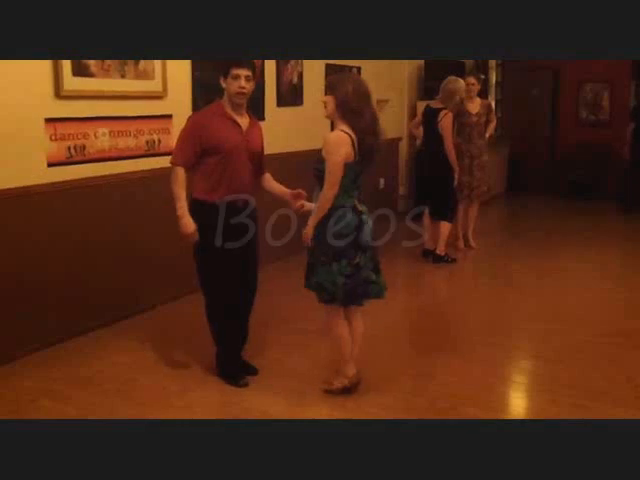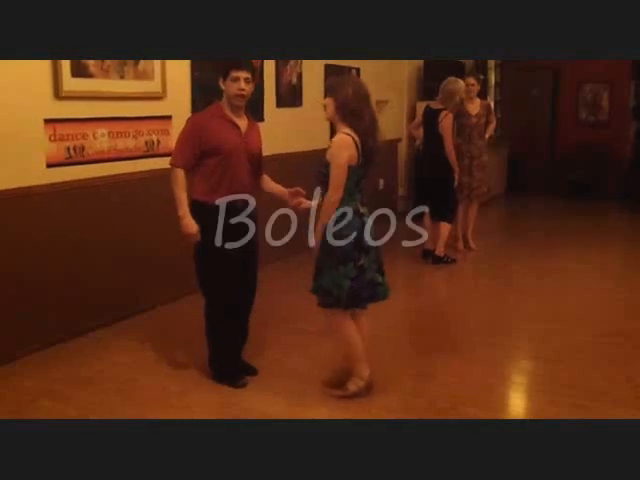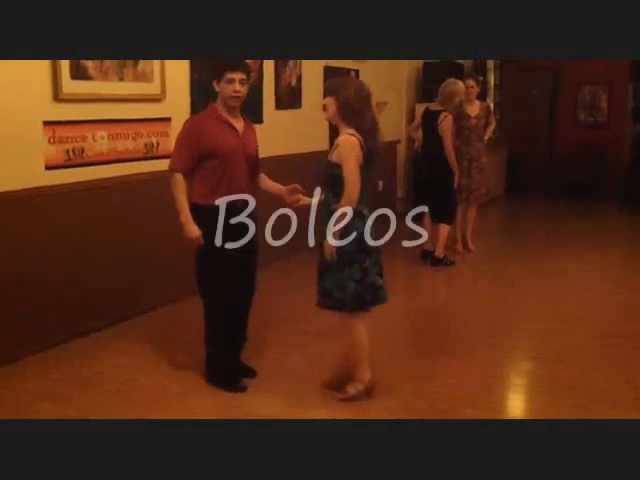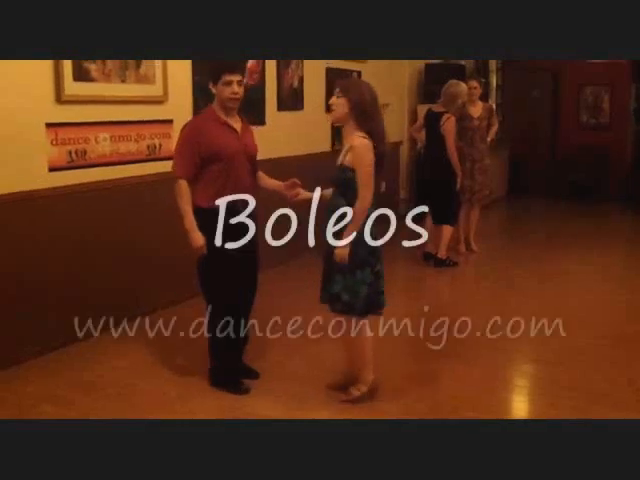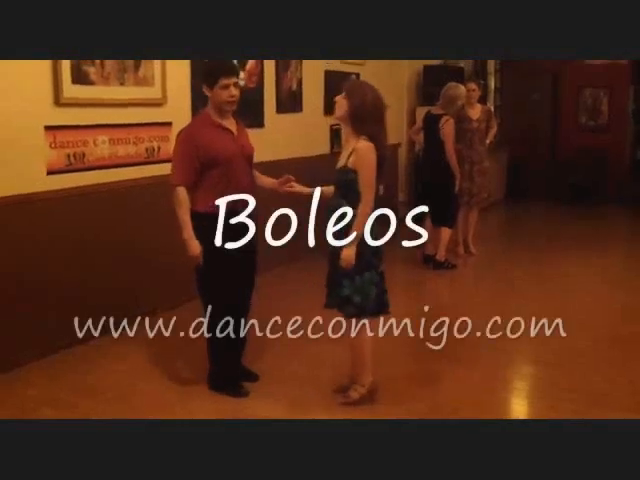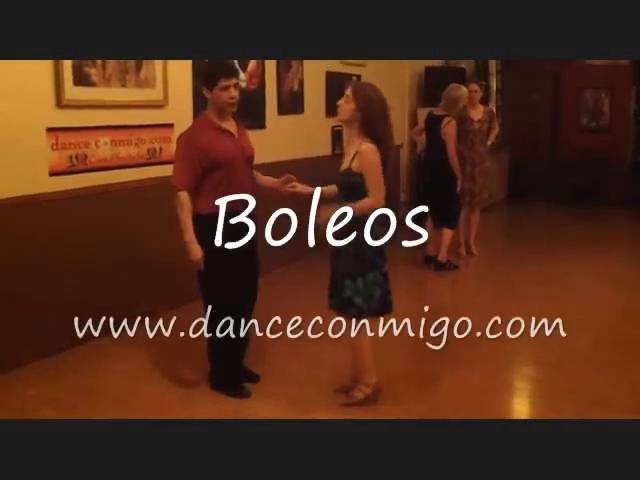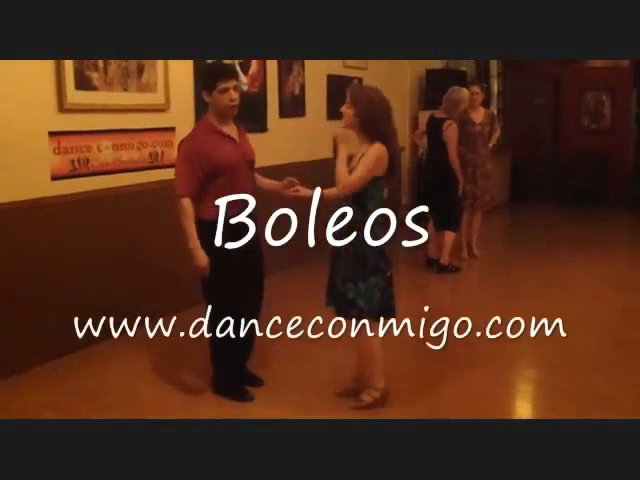
dt=0.2s
person 1, frame 1
left shoulder: (255, 127)
right shoulder: (202, 121)
right elbow: (180, 166)
left wrist: (286, 194)
right wrist: (184, 213)
left hip: (244, 214)
right hip: (211, 214)
left knee: (245, 289)
right knee: (219, 291)
left ankle: (235, 354)
right ankle: (226, 361)
person 1, frame 2
left shoulder: (253, 128)
right shoulder: (202, 122)
right elbow: (179, 168)
left wrist: (283, 193)
right wrist: (185, 215)
left hip: (244, 215)
right hip: (211, 216)
left knee: (245, 291)
right knee: (220, 292)
left ankle: (235, 355)
right ankle: (221, 363)
person 1, frame 3
left shoulder: (249, 129)
right shoulder: (198, 125)
right elbow: (178, 172)
left wrist: (281, 190)
right wrist: (187, 219)
left hip: (243, 217)
right hip: (211, 219)
left knee: (243, 293)
right knee: (219, 295)
left ankle: (233, 358)
right ankle: (218, 368)
person 1, frame 4
left shoulder: (245, 128)
right shoulder: (197, 128)
right elbow: (181, 179)
left wrist: (279, 186)
right wrist: (192, 227)
left hip: (245, 218)
right hip: (215, 221)
left knee: (244, 294)
right knee: (222, 297)
left ankle: (236, 358)
right ankle: (221, 370)
person 1, frame 5
left shoulder: (239, 129)
right shoulder: (193, 134)
right elbow: (180, 187)
left wrist: (274, 183)
right wrist: (189, 237)
left hip: (242, 221)
right hip: (213, 225)
left knee: (241, 297)
right knee: (220, 301)
left ankle: (234, 361)
right ankle: (220, 373)
person 1, frame 6
left shoulder: (239, 130)
right shoulder: (194, 137)
right elbow: (183, 191)
left wrist: (274, 183)
right wrist: (191, 240)
left hip: (244, 223)
right hip: (215, 227)
left knee: (245, 298)
right knee: (221, 302)
left ankle: (236, 362)
right ankle: (221, 373)
person 1, frame 7
left shoulder: (240, 133)
right shoulder: (196, 142)
right elbow: (185, 198)
left wrist: (276, 186)
right wrist: (195, 247)
left hip: (246, 227)
right hip: (217, 232)
left knee: (250, 301)
right knee: (224, 306)
left ankle: (239, 365)
right ankle: (224, 377)
person 2, frame 1
left shoulder: (337, 138)
right shoulder: (360, 135)
left elbow: (331, 189)
left wrist: (310, 225)
right wrist: (315, 206)
left hip: (339, 226)
right hip: (356, 222)
left knee: (333, 305)
right knee: (352, 305)
left ankle: (348, 370)
right ankle: (351, 368)
person 2, frame 2
left shoulder: (341, 141)
right shoulder: (359, 138)
left elbow: (335, 193)
left wrist: (319, 232)
right wrist: (314, 204)
left hip: (343, 230)
right hip: (356, 225)
left knee: (337, 309)
right knee: (355, 307)
left ankle: (362, 373)
right ankle: (352, 368)
person 2, frame 3
left shoulder: (346, 141)
right shoulder: (357, 138)
left elbow: (351, 193)
left wrist: (333, 235)
right wrist: (313, 201)
left hip: (347, 232)
right hip: (353, 229)
left knee: (350, 311)
right knee: (352, 310)
left ankle: (363, 377)
right ankle: (349, 370)
person 2, frame 4
left shoulder: (360, 144)
right shoulder: (353, 141)
left elbow: (364, 198)
left wrist: (346, 239)
right wrist: (313, 195)
left hip: (354, 237)
right hip: (347, 233)
left knee: (356, 312)
right knee: (351, 311)
left ankle: (367, 379)
right ankle: (354, 372)
person 2, frame 5
left shoulder: (364, 147)
right shoulder: (350, 144)
left elbow: (367, 201)
left wrist: (352, 244)
right wrist: (309, 190)
left hip: (358, 238)
right hip: (345, 234)
left knee: (358, 314)
right knee: (352, 313)
left ankle: (365, 382)
right ankle: (359, 376)
person 2, frame 6
left shoulder: (368, 150)
right shoulder: (353, 144)
left elbow: (376, 200)
left wrist: (336, 212)
right wrist: (311, 190)
left hip: (362, 239)
right hip: (350, 236)
left knee: (358, 314)
right knee: (353, 313)
left ankle: (369, 382)
right ankle: (360, 376)
person 2, frame 7
left shoulder: (378, 150)
right shoulder: (362, 148)
left elbow: (347, 187)
left wrist: (340, 148)
right wrist: (314, 193)
left hip: (367, 240)
right hip: (352, 237)
left knee: (366, 317)
right knee: (356, 316)
left ankle: (377, 385)
right ankle: (363, 377)
person 3, frame 1
left shoulder: (428, 107)
right shoulder: (446, 115)
left elbow: (413, 126)
right elbow: (448, 147)
right wrist: (456, 169)
left hip: (424, 162)
right hip: (440, 165)
left knee: (429, 205)
right knee: (448, 207)
left ankle: (428, 246)
right ankle: (440, 252)
person 3, frame 2
left shoulder: (428, 108)
right shoulder: (447, 116)
left elbow: (413, 128)
right elbow: (448, 148)
right wrist: (456, 170)
left hip: (426, 163)
right hip: (440, 166)
left knee: (430, 206)
right knee: (448, 208)
left ankle: (428, 247)
right ankle: (439, 253)
person 3, frame 3
left shoulder: (428, 110)
right shoulder: (446, 117)
left elbow: (412, 129)
right elbow: (448, 149)
right wrist: (456, 171)
left hip: (424, 164)
right hip: (440, 168)
left knee: (430, 207)
right knee: (447, 210)
left ankle: (428, 249)
right ankle: (438, 255)
person 3, frame 4
left shoulder: (430, 111)
right shoulder: (449, 119)
left elbow: (415, 130)
right elbow: (451, 151)
right wrist: (459, 172)
left hip: (428, 166)
right hip: (443, 169)
left knee: (432, 209)
right knee: (450, 211)
left ankle: (430, 250)
right ankle: (441, 256)
person 3, frame 5
left shoulder: (429, 113)
right shoulder: (448, 121)
left elbow: (413, 132)
right elbow: (449, 153)
right wrist: (457, 175)
left hip: (427, 168)
right hip: (442, 172)
left knee: (431, 211)
right knee: (449, 213)
left ankle: (428, 252)
right ankle: (440, 258)
person 3, frame 6
left shoulder: (431, 114)
right shoulder: (449, 122)
left elbow: (415, 133)
right elbow: (451, 154)
right wrist: (459, 176)
left hip: (429, 169)
right hip: (443, 173)
left knee: (433, 212)
right knee: (450, 214)
left ankle: (430, 253)
right ankle: (442, 259)
person 3, frame 7
left shoulder: (432, 117)
right shoulder: (451, 125)
left elbow: (417, 136)
right elbow: (452, 157)
right wrist: (460, 178)
left hip: (430, 172)
right hip: (445, 176)
left knee: (434, 214)
right knee: (453, 217)
left ankle: (432, 256)
right ankle: (444, 262)
person 4, frame 1
left shoulder: (486, 105)
right shoulder: (458, 105)
left elbow: (493, 121)
left wrist: (487, 135)
left hip: (480, 153)
right hip: (462, 153)
left knee: (475, 195)
right knee: (461, 195)
left ankle: (469, 234)
right ankle: (459, 236)
person 4, frame 2
left shoulder: (486, 106)
right shoulder: (458, 106)
left elbow: (492, 122)
left wrist: (486, 136)
left hip: (480, 153)
right hip: (462, 153)
left knee: (475, 196)
right knee: (461, 196)
left ankle: (469, 235)
right ankle: (459, 237)
person 4, frame 3
left shoulder: (485, 108)
right shoulder: (457, 108)
left elbow: (492, 124)
left wrist: (485, 138)
left hip: (478, 155)
right hip: (461, 155)
left knee: (474, 197)
right knee: (460, 197)
left ankle: (468, 237)
right ankle: (458, 238)
person 4, frame 4
left shoulder: (488, 109)
right shoulder: (460, 109)
left elbow: (494, 125)
left wrist: (488, 139)
left hip: (481, 157)
right hip: (463, 156)
left knee: (477, 199)
right knee: (463, 198)
left ankle: (471, 238)
right ankle: (461, 240)
person 4, frame 5
left shoulder: (486, 111)
right shoulder: (458, 112)
left elbow: (493, 127)
left wrist: (487, 141)
left hip: (480, 159)
right hip: (462, 159)
left knee: (476, 201)
right knee: (461, 201)
left ankle: (469, 240)
right ankle: (460, 242)
person 4, frame 6
left shoulder: (488, 112)
right shoulder: (460, 113)
left elbow: (495, 129)
left wrist: (489, 142)
left hip: (481, 160)
right hip: (463, 160)
left knee: (477, 202)
right knee: (463, 202)
left ankle: (471, 241)
right ankle: (461, 243)
person 4, frame 7
left shoulder: (490, 115)
right shoulder: (461, 115)
left elbow: (496, 131)
left wrist: (490, 145)
left hip: (483, 163)
right hip: (465, 162)
left knee: (479, 204)
right knee: (465, 204)
left ankle: (473, 244)
right ankle: (463, 245)
